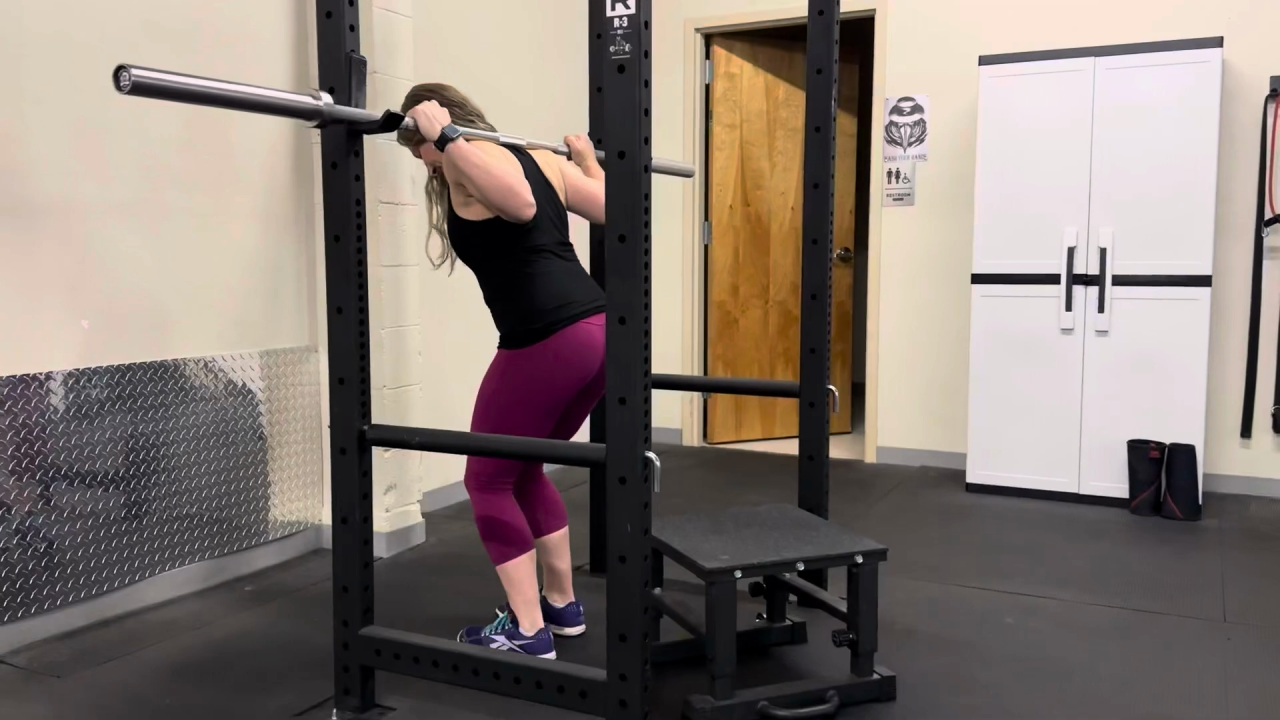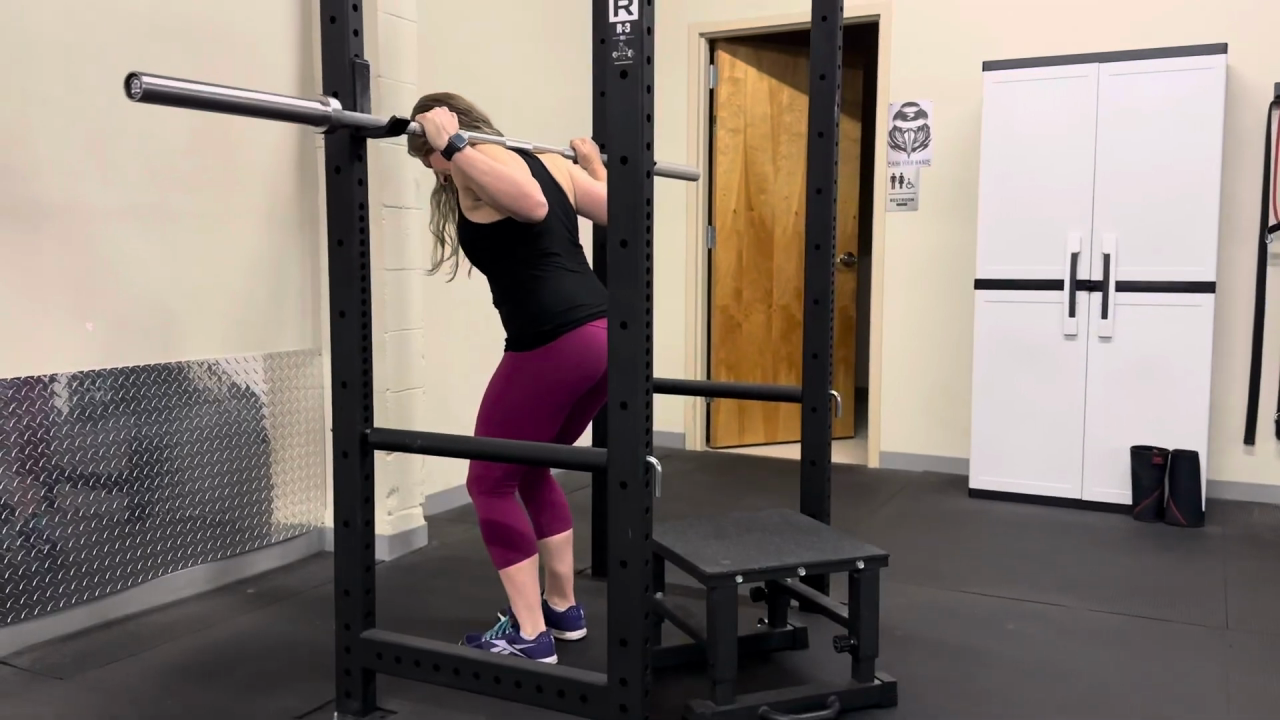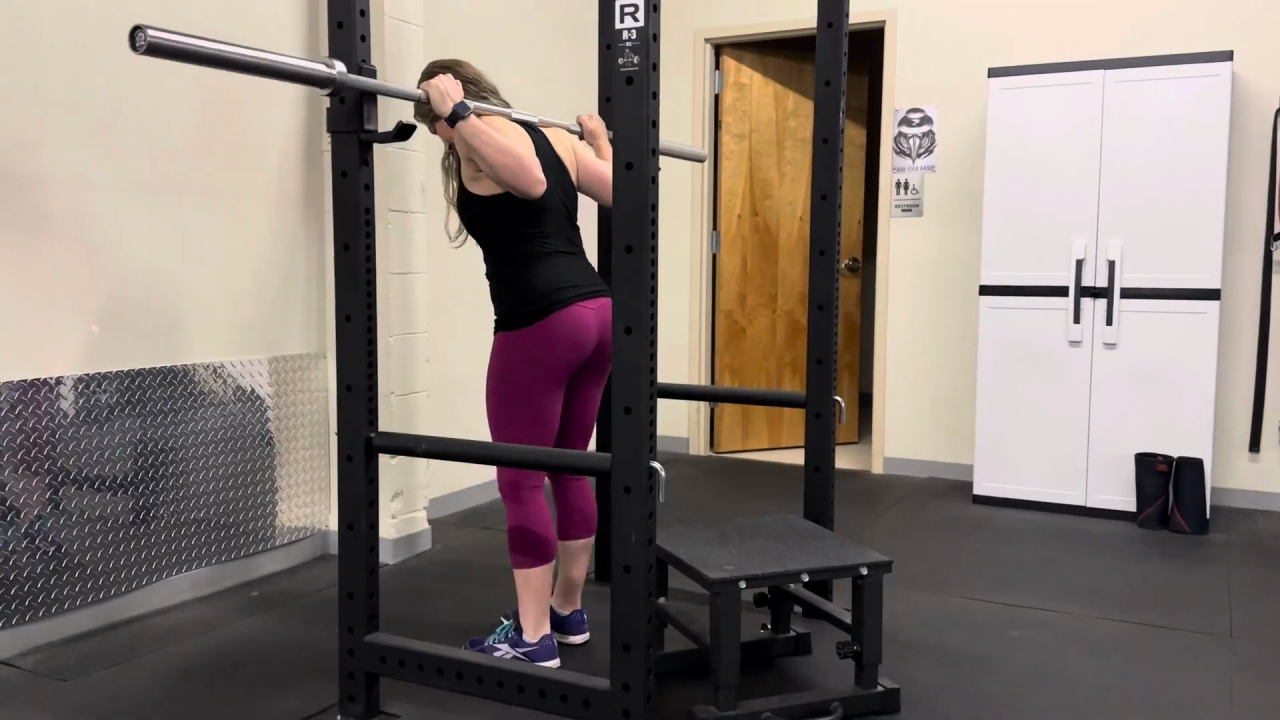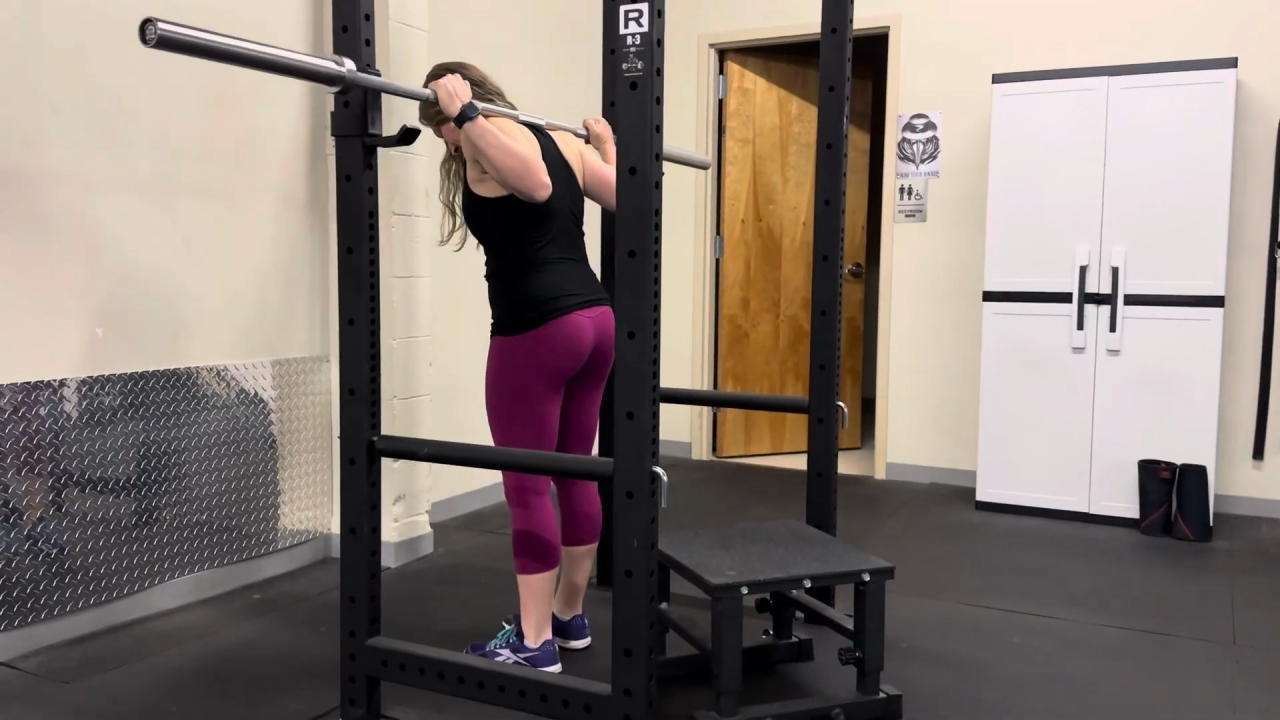
dt=0.4s
person 1, frame 1
left shoulder: (463, 160)
right shoulder: (540, 156)
left elbow: (521, 206)
right elbow: (613, 210)
left wrist: (442, 136)
right wrist: (588, 160)
left hip: (546, 344)
right hip: (598, 331)
left knee: (488, 481)
right knee: (524, 470)
left ankle: (527, 631)
right ankle: (563, 603)
person 1, frame 2
left shoulder: (473, 164)
right shoulder: (548, 160)
left elbow: (532, 206)
left wrist: (450, 145)
right wrist: (595, 166)
left hip: (553, 346)
right hip: (602, 335)
left knee: (490, 483)
right knee: (530, 471)
left ankle: (529, 634)
right ankle: (563, 606)
person 1, frame 3
left shoulder: (479, 134)
right shoulder: (555, 136)
left elbow: (529, 181)
right elbow: (623, 194)
left wrist: (456, 113)
right wrist: (599, 141)
left hip: (540, 327)
right hip: (596, 315)
left knee: (520, 484)
right knee: (569, 470)
left ankle: (533, 637)
right ankle: (568, 610)
person 1, frame 4
left shoulder: (487, 138)
right shoulder: (561, 139)
left elbow: (535, 185)
left wrist: (464, 114)
right wrist: (606, 145)
left hip: (536, 333)
right hip: (595, 321)
left knee: (528, 487)
right knee: (575, 476)
left ankle: (534, 642)
right ankle: (569, 615)
